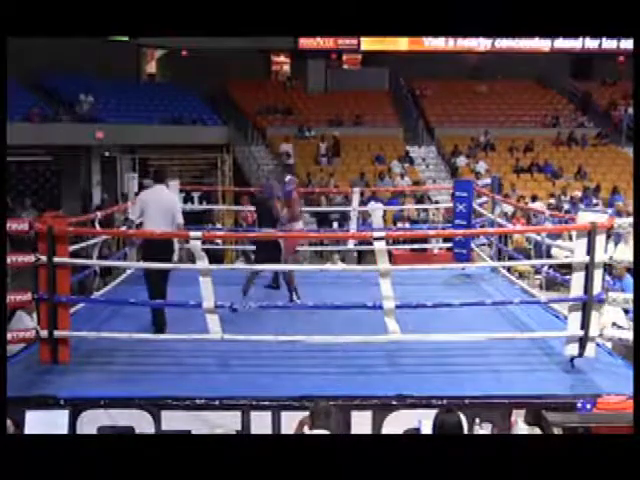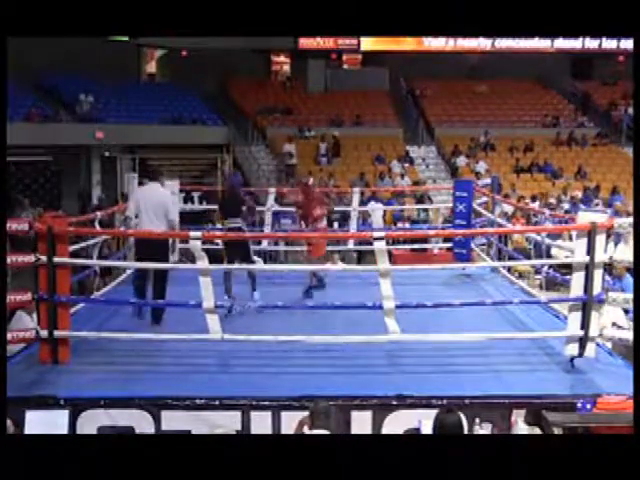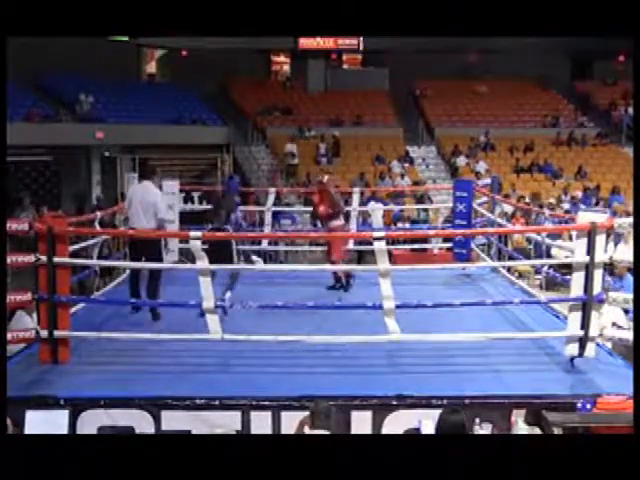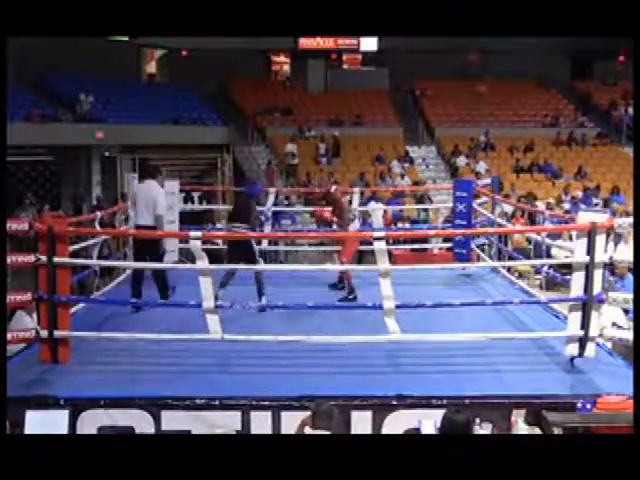
dt=0.4s
person 1, frame 1
left shoulder: (144, 195)
right shoulder: (172, 197)
left elbow: (132, 219)
right elbow: (179, 224)
left hip: (148, 241)
right hip: (165, 242)
left knee: (152, 280)
right knee: (162, 279)
left ankle: (159, 320)
right ankle: (159, 317)
person 1, frame 2
left shoulder: (138, 192)
right shoulder: (166, 194)
left elbow: (129, 218)
right elbow: (172, 221)
right wrist: (174, 241)
left hip: (143, 238)
right hip: (161, 239)
left knee: (141, 274)
right knee: (160, 278)
left ankle: (141, 305)
right ankle: (157, 315)
person 1, frame 3
left shoulder: (132, 190)
right shoulder: (156, 192)
left elbow: (128, 212)
right elbow: (161, 219)
left knee: (135, 270)
right knee: (154, 272)
left ankle: (135, 304)
right ankle: (153, 306)
person 1, frame 4
left shoulder: (138, 188)
right shoulder: (158, 190)
right elbow: (159, 216)
right wrist: (161, 238)
left hip: (139, 229)
right hip: (152, 230)
left knee: (138, 267)
right knee: (157, 265)
left ankle: (136, 302)
right ankle: (165, 294)
person 2, frame 1
left shoulder: (259, 202)
right shoulder: (271, 201)
right elbow: (277, 216)
right hip: (273, 237)
left knee: (255, 271)
left ankle: (241, 299)
person 2, frame 2
left shoulder: (223, 199)
right shoulder: (238, 195)
right elbow: (252, 208)
left hip: (227, 231)
right hip: (239, 229)
left knee: (228, 266)
right knee: (250, 263)
left ankle: (229, 298)
right ankle: (254, 291)
person 2, frame 3
left shoulder: (219, 201)
right shoulder: (229, 200)
right elbow: (222, 215)
left hip: (213, 231)
right hip: (224, 231)
left knee: (211, 270)
right knee: (235, 269)
right ankle: (227, 293)
person 2, frame 4
left shoulder: (238, 201)
right shoulder: (251, 203)
left elbow: (229, 219)
right elbow: (252, 224)
left knee: (232, 269)
right knee: (256, 268)
left ankle: (218, 292)
right ankle: (262, 299)
person 3, frame 1
left shoulder: (292, 196)
right shoulder: (288, 196)
left elbow: (295, 215)
left hip: (294, 229)
right hip: (289, 229)
left knee: (286, 259)
left ankle: (293, 291)
person 3, frame 2
left shoulder: (317, 196)
right shoulder: (303, 198)
left elbow: (328, 207)
right elbow: (301, 214)
left wrist: (323, 212)
left hip: (319, 228)
right hip: (311, 228)
left knee: (314, 258)
right knee: (314, 257)
left ankle: (310, 286)
right ankle: (319, 281)
person 3, frame 3
left shoulder: (331, 195)
right shoulder: (321, 196)
left elbow: (341, 209)
right elbow: (317, 213)
left wrist: (328, 211)
right wrist: (316, 206)
left hip: (337, 228)
right hip: (330, 228)
left knee: (335, 257)
right knee: (332, 257)
left ankle: (348, 276)
right ankle: (338, 281)
person 3, frame 4
left shoulder: (342, 205)
right shoulder: (336, 204)
left elbow: (345, 224)
left wrist: (332, 219)
right wrist: (322, 215)
left knee: (343, 262)
right knee: (341, 259)
left ankle: (351, 292)
right ankle: (341, 282)
